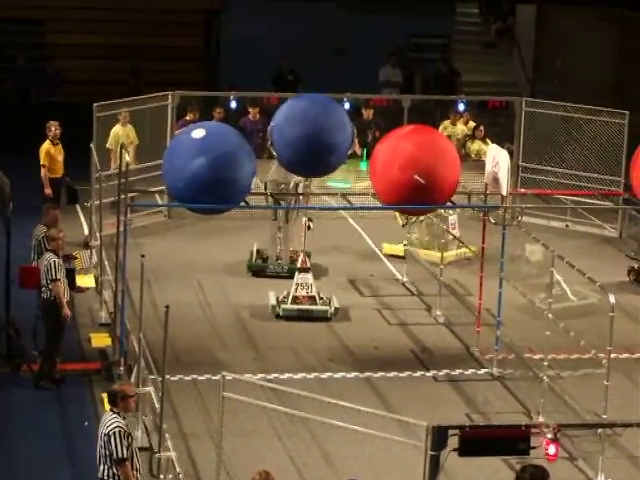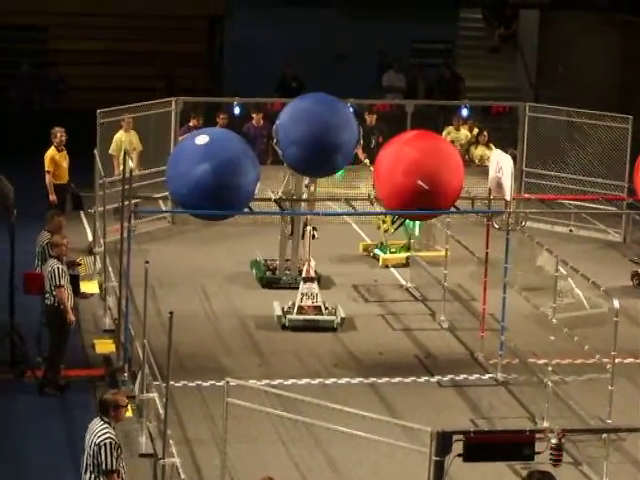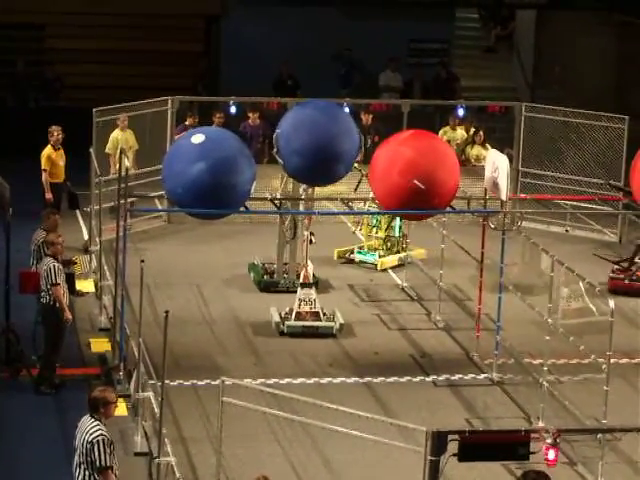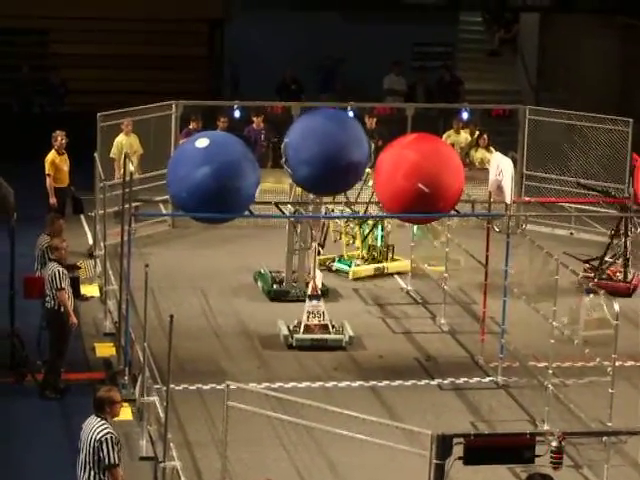
dt=0.5s
person 1, frame 1
left shoulder: (47, 257)
right shoulder: (54, 261)
right elbow: (56, 285)
right wrist: (64, 307)
left hip: (49, 302)
right hip: (54, 304)
left knee: (53, 340)
right knee: (53, 341)
left ankle: (49, 373)
right ankle: (42, 377)
person 1, frame 2
left shoulder: (52, 263)
right shoulder: (57, 267)
right elbow: (60, 292)
right wrist: (69, 313)
left hip: (53, 308)
right hip: (58, 310)
left knee: (57, 346)
right knee: (57, 348)
left ankle: (53, 380)
right ankle: (46, 383)
person 1, frame 3
left shoulder: (46, 262)
right shoulder: (53, 265)
right elbow: (56, 290)
right wrist: (66, 311)
left hip: (48, 306)
right hip: (54, 309)
left knee: (52, 345)
right knee: (53, 346)
left ankle: (49, 378)
right ankle: (42, 382)
person 1, frame 4
left shoulder: (51, 267)
right shoulder: (58, 270)
right elbow: (61, 295)
right wrist: (71, 315)
left hip: (53, 311)
right hip: (58, 313)
left knee: (57, 350)
right knee: (58, 351)
left ankle: (54, 383)
right ankle: (47, 387)
